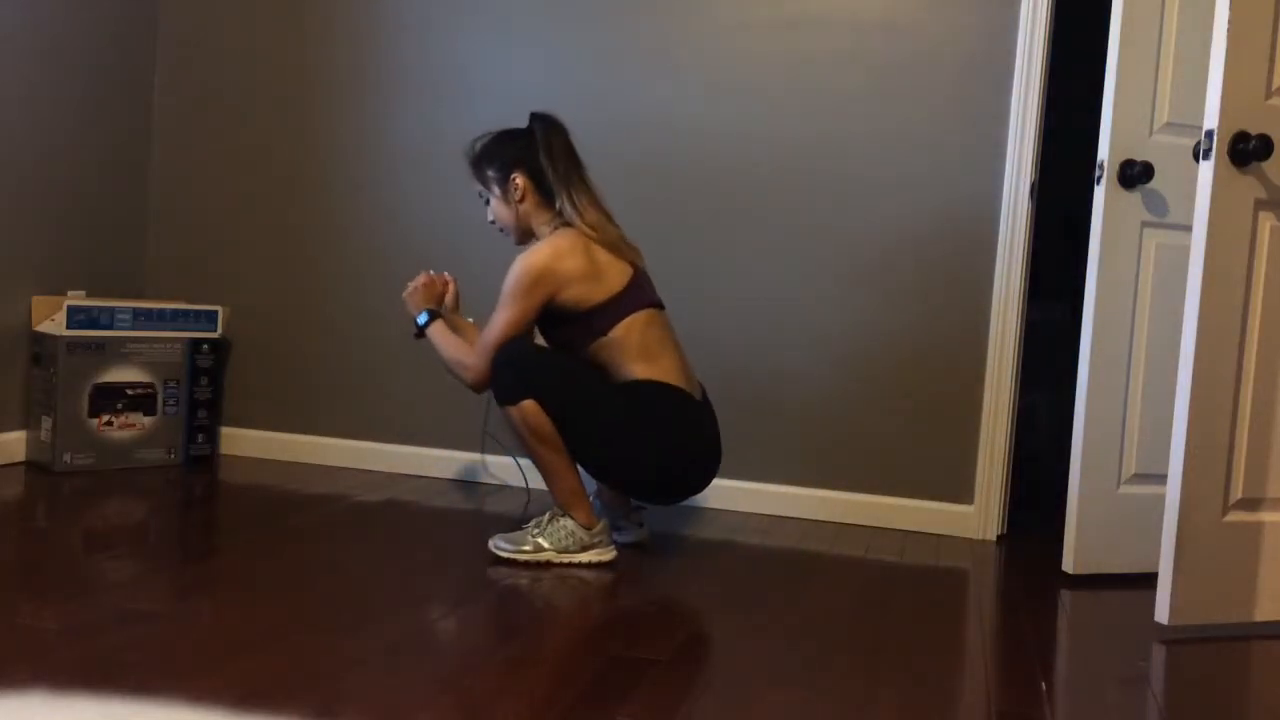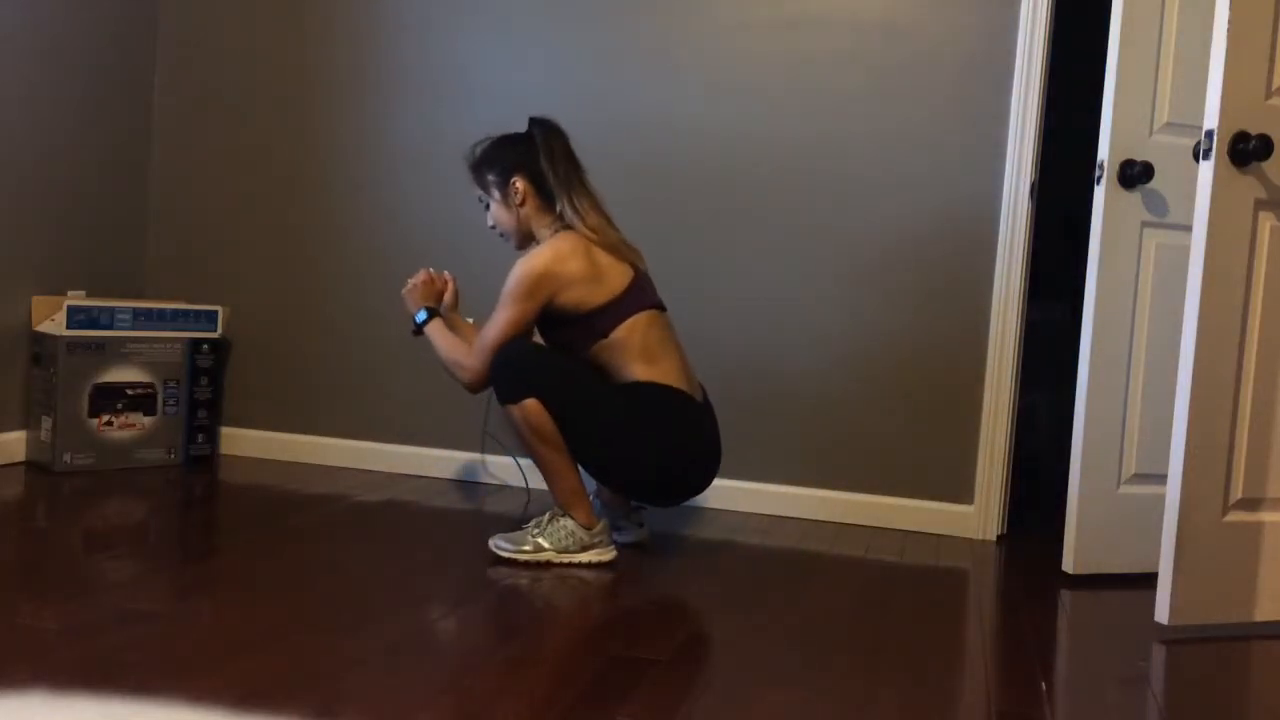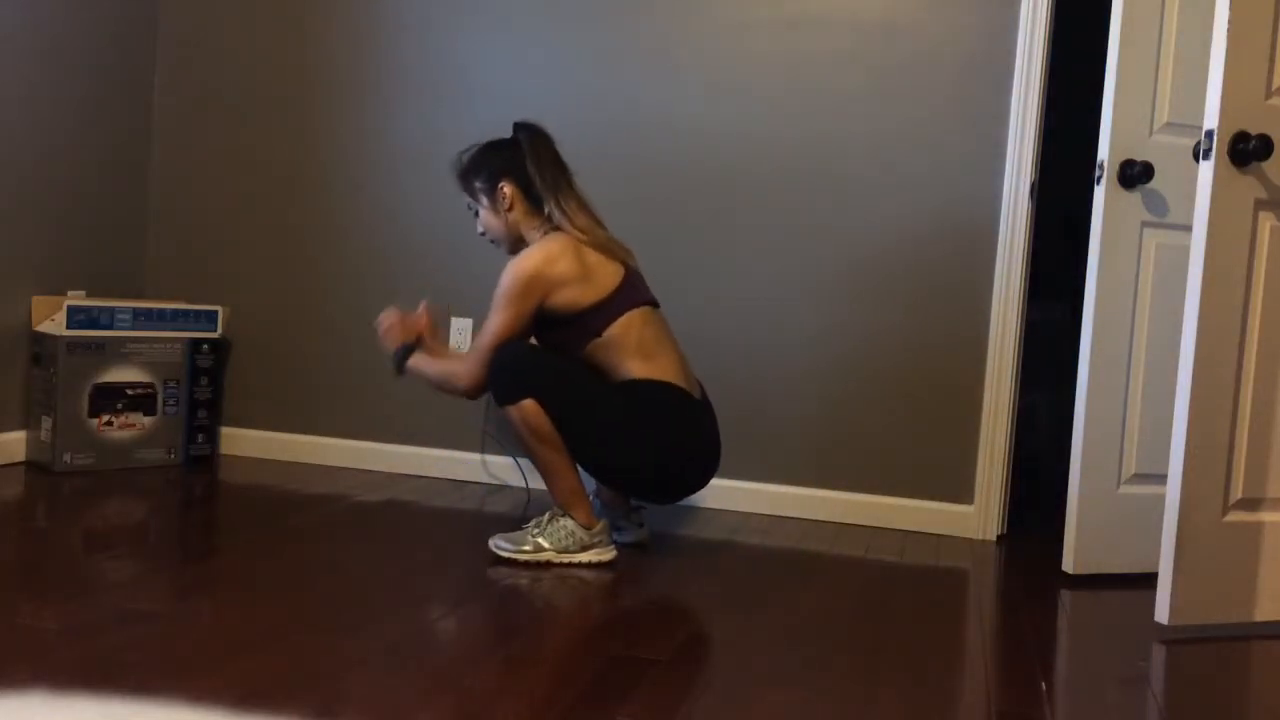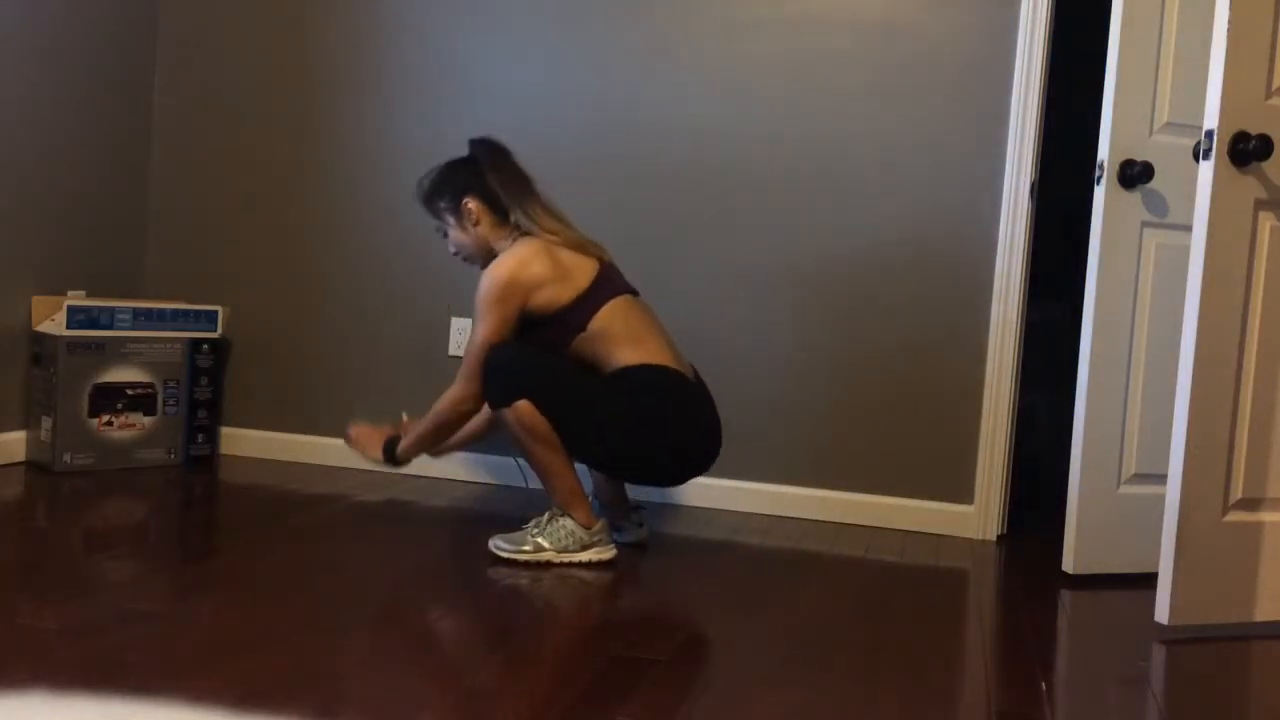
dt=0.3s
person 1, frame 1
left shoulder: (544, 259)
right shoulder: (586, 243)
left elbow: (479, 371)
left wrist: (427, 316)
right wrist: (452, 316)
left hip: (665, 445)
right hip: (684, 434)
left knee: (514, 368)
right knee: (541, 372)
left ankle: (582, 529)
right ankle: (617, 510)
person 1, frame 2
left shoulder: (545, 261)
right shoulder: (584, 245)
left elbow: (476, 371)
left wrist: (425, 315)
right wrist: (450, 314)
left hip: (666, 447)
right hip: (682, 436)
left knee: (515, 367)
right knee: (535, 370)
left ankle: (582, 529)
right ankle: (617, 511)
person 1, frame 3
left shoulder: (535, 263)
right shoulder: (575, 246)
left elbow: (471, 379)
left wrist: (406, 353)
right wrist: (433, 345)
left hip: (664, 444)
right hip: (683, 432)
left knee: (513, 368)
right knee: (540, 374)
left ankle: (582, 529)
right ankle: (617, 510)
person 1, frame 4
left shoulder: (509, 271)
right shoulder: (544, 250)
left elbow: (467, 395)
right elbow: (525, 387)
left wrist: (396, 449)
right wrist: (448, 440)
left hip: (665, 425)
right hip: (679, 415)
left knee: (505, 369)
right knee: (548, 376)
left ankle: (582, 527)
right ankle: (615, 512)
